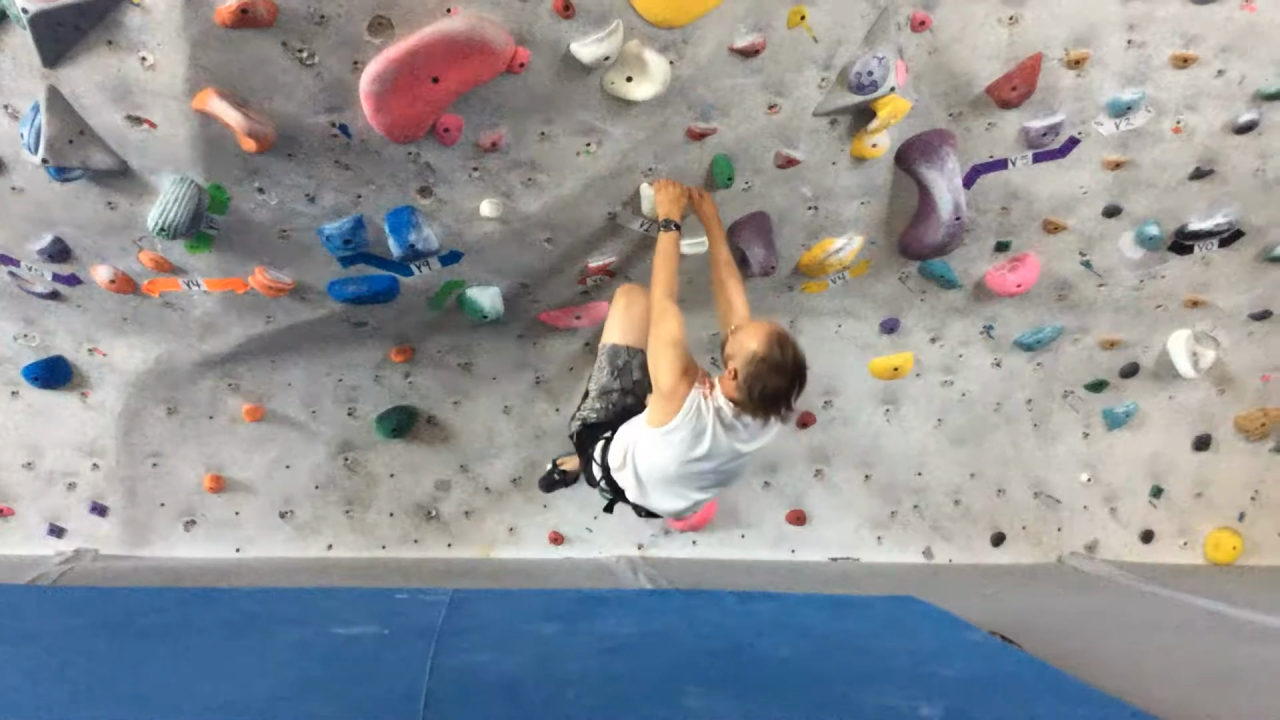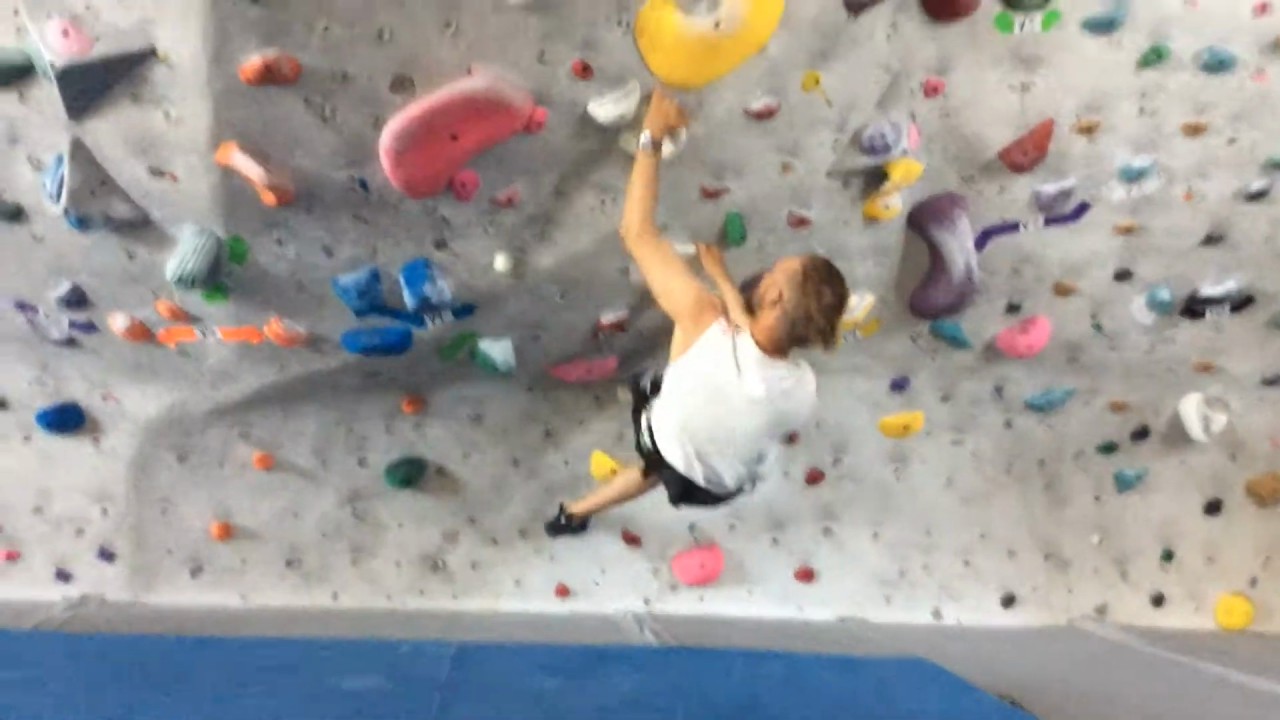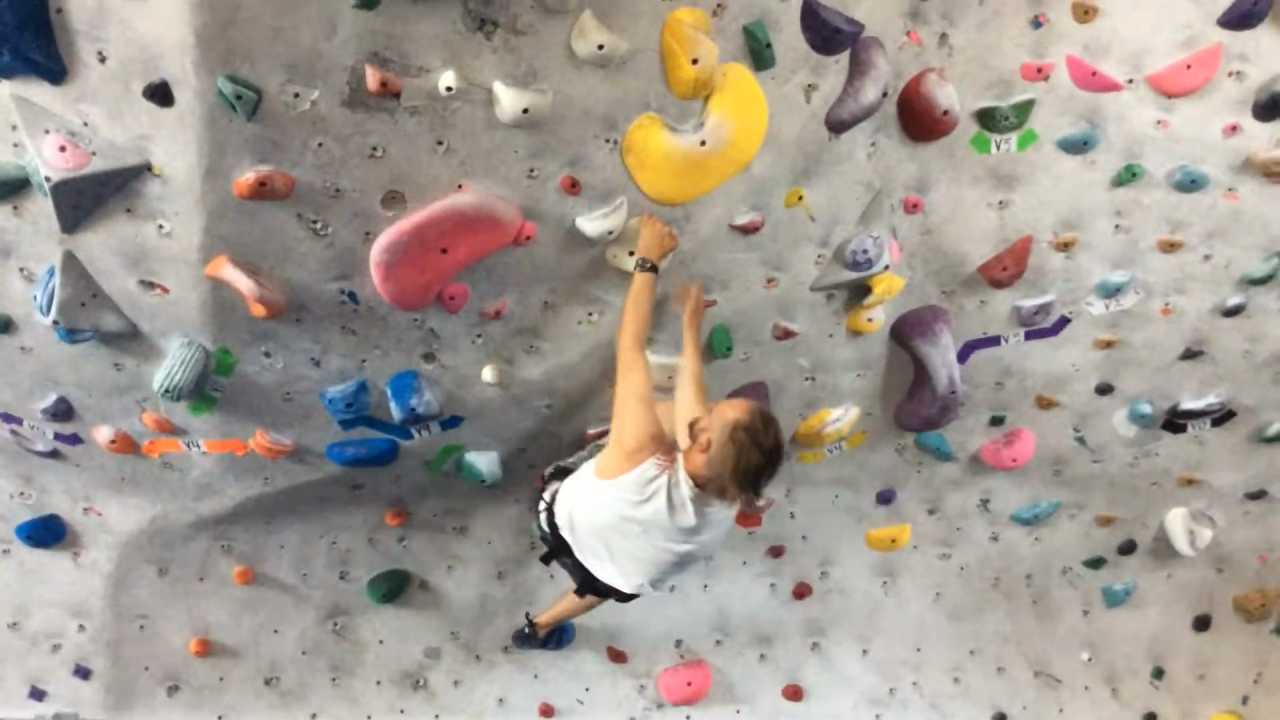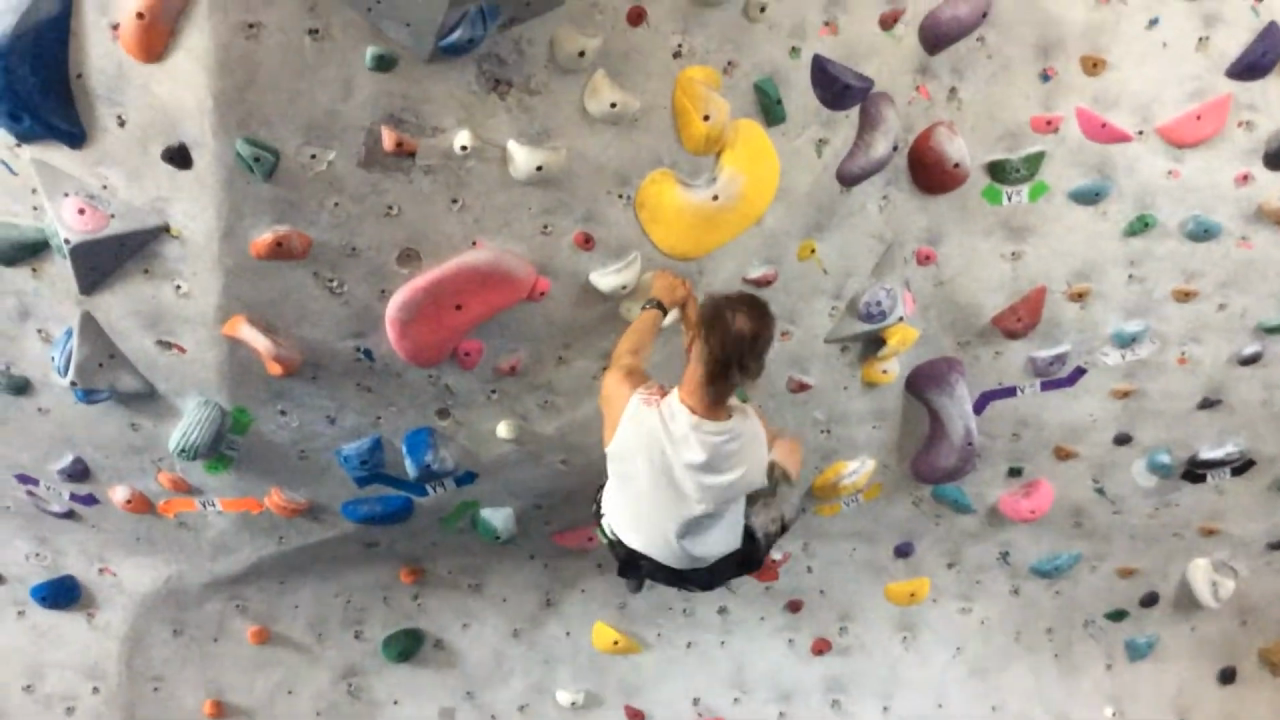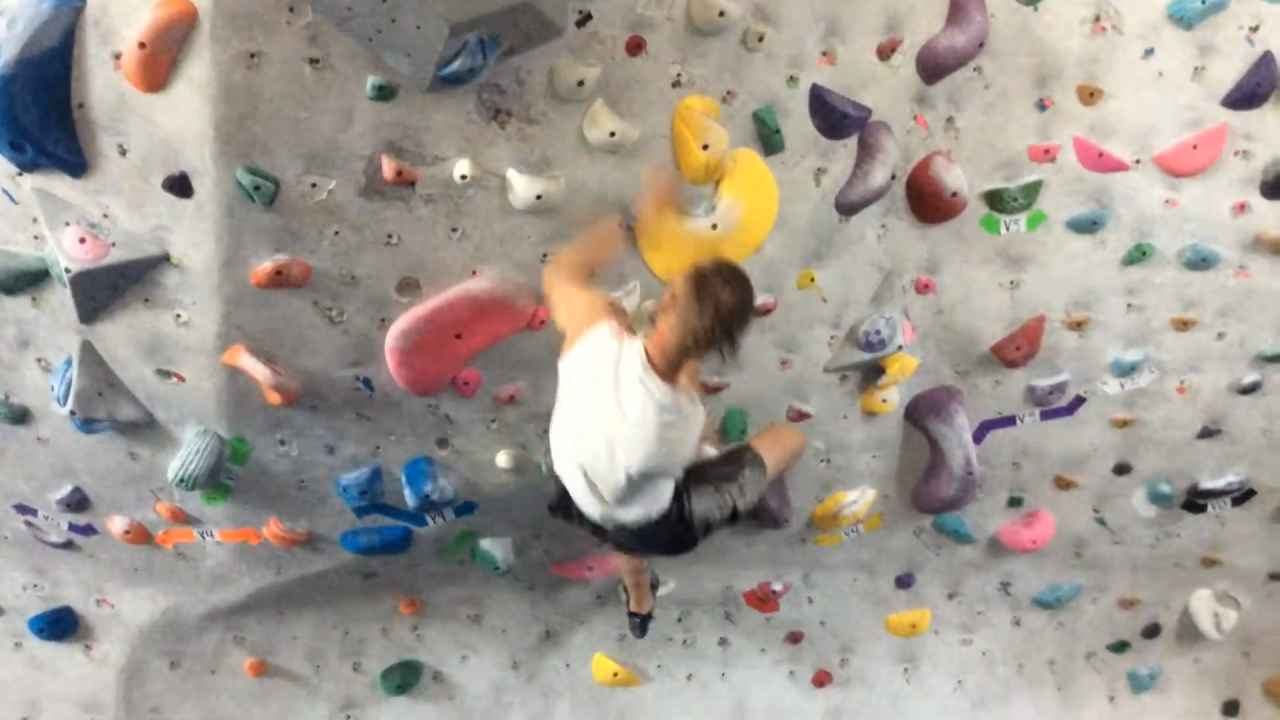
dt=1s
person 1, frame 1
left shoulder: (680, 394)
right shoulder: (771, 410)
left elbow: (664, 301)
right elbow: (734, 306)
left wrist: (670, 220)
right wrist: (713, 224)
left hip: (610, 461)
right ankle: (575, 465)
person 1, frame 2
left shoulder: (704, 324)
right shoulder: (802, 390)
left elbow: (636, 231)
left wrist: (651, 137)
right wrist: (720, 275)
left hip: (665, 452)
right hip: (720, 488)
right ankle: (576, 513)
person 1, frame 3
left shoulder: (641, 454)
right shoulder: (722, 512)
left elbow: (630, 347)
right elbow: (691, 407)
left wrist: (648, 261)
right wrist: (692, 326)
left hip: (563, 519)
right hip: (620, 576)
right ankle: (542, 627)
person 1, frame 4
left shoulder: (624, 397)
right shoulder: (754, 437)
left elbow: (625, 354)
left wrist: (658, 303)
right wrist: (691, 314)
left hip: (629, 547)
right hip: (709, 566)
right knee: (789, 448)
left ankle: (637, 570)
person 1, frame 5
left shoulder: (598, 329)
right shoulder: (687, 420)
left elbow: (558, 270)
left wrist: (626, 218)
left hip: (581, 499)
right hip: (652, 526)
right knee: (789, 441)
left ankle: (639, 605)
right ankle: (762, 497)
